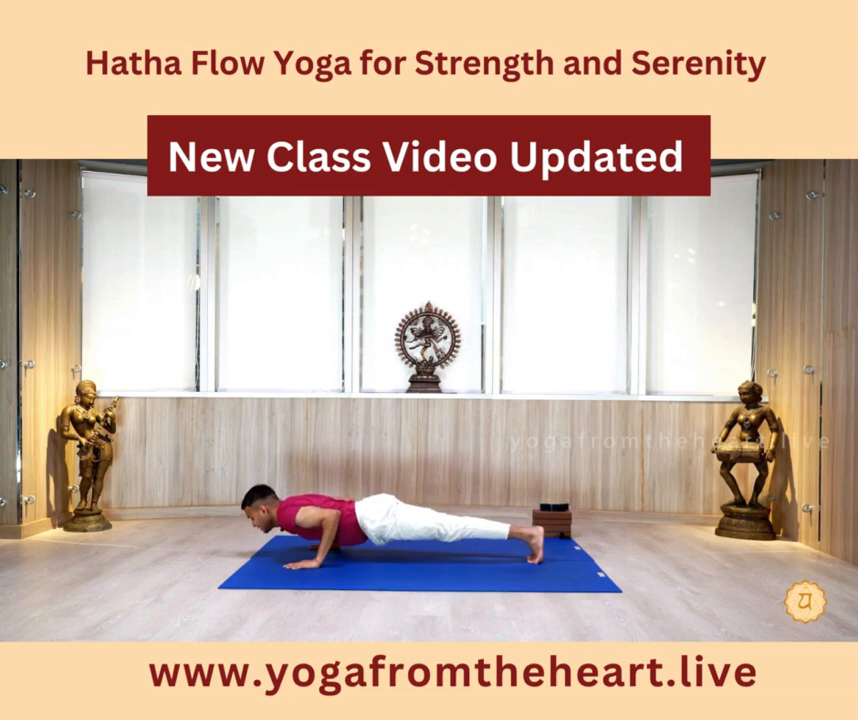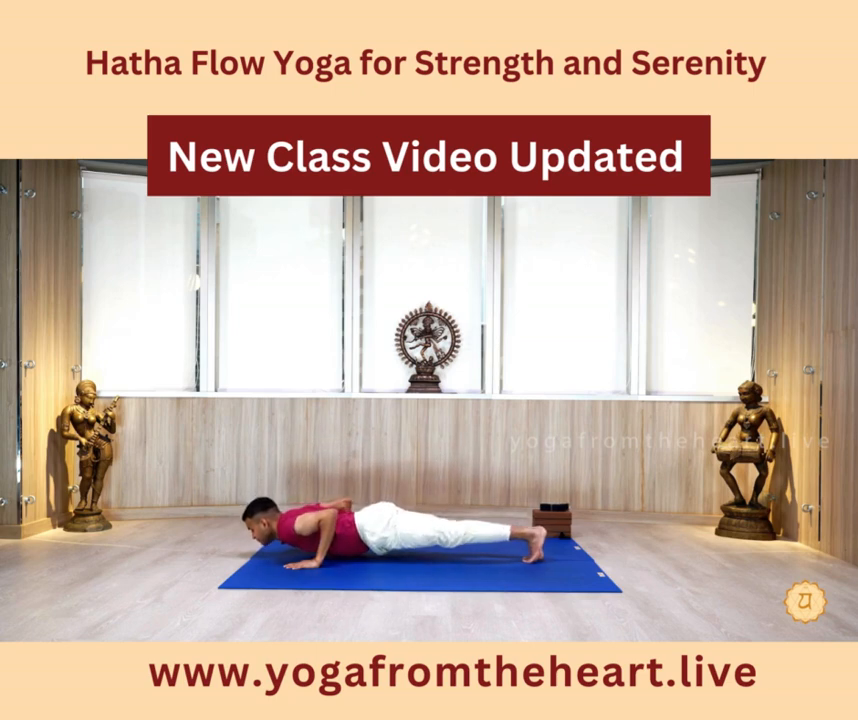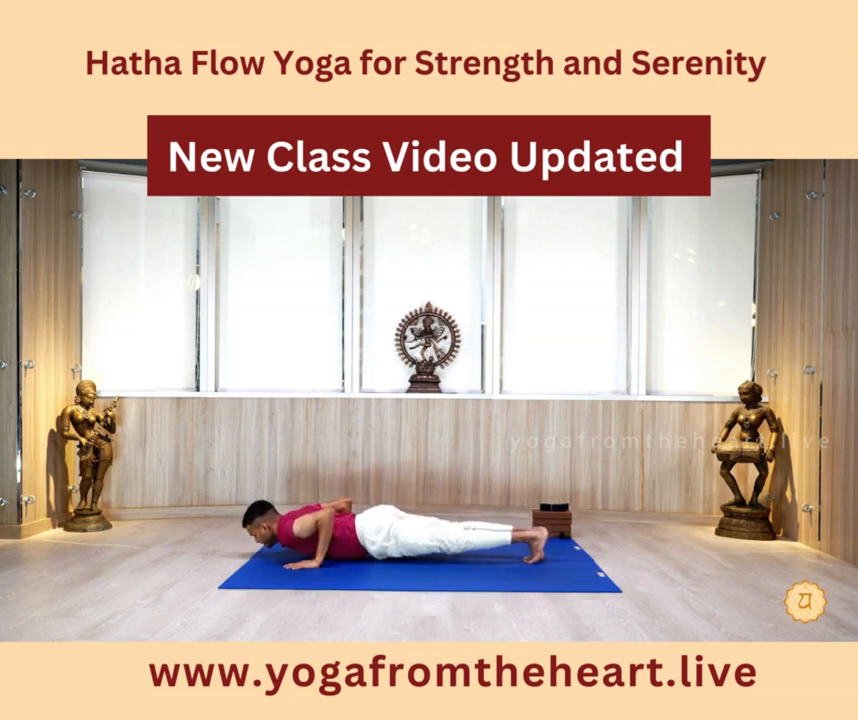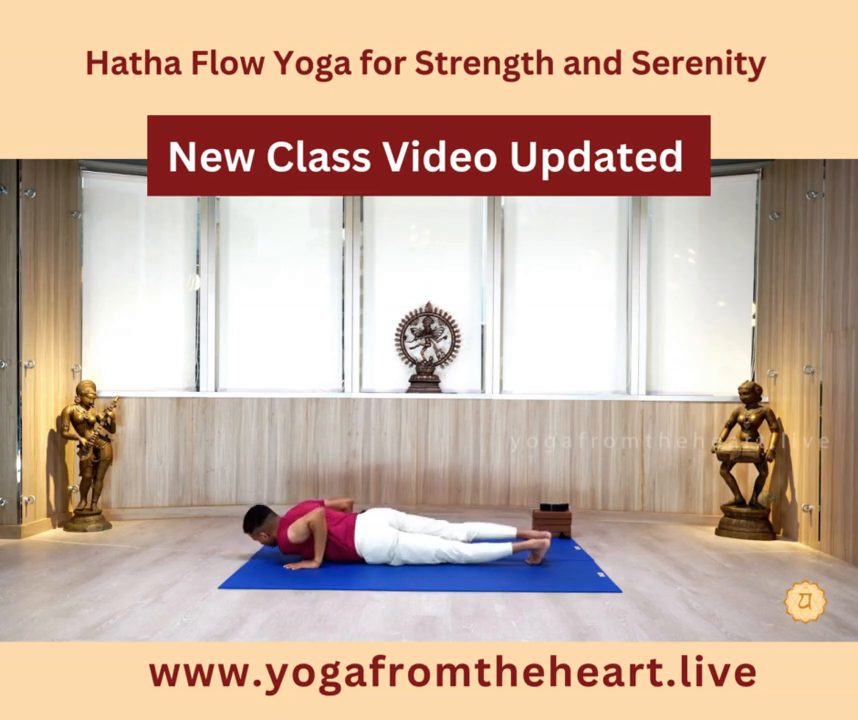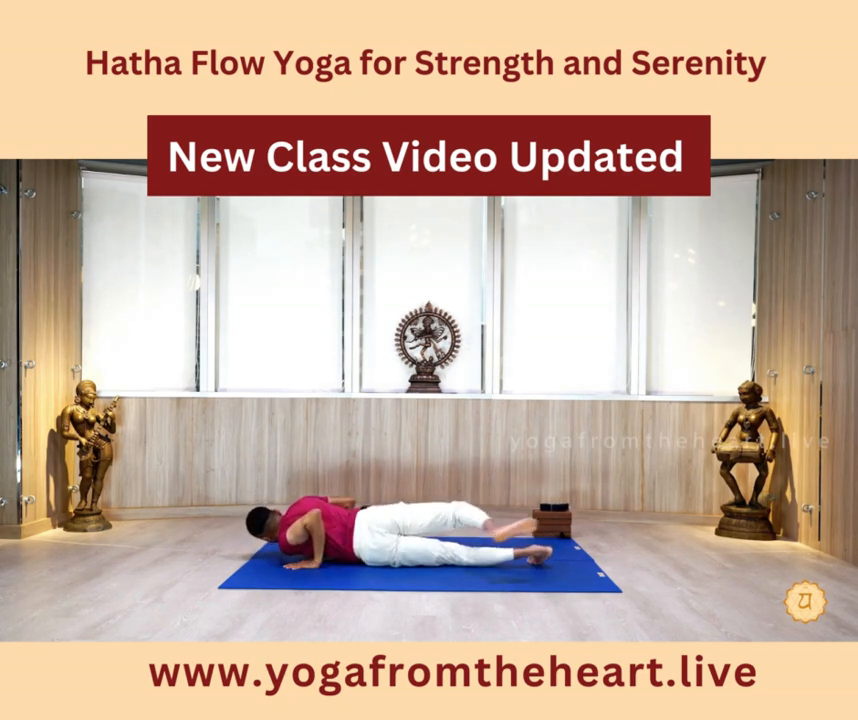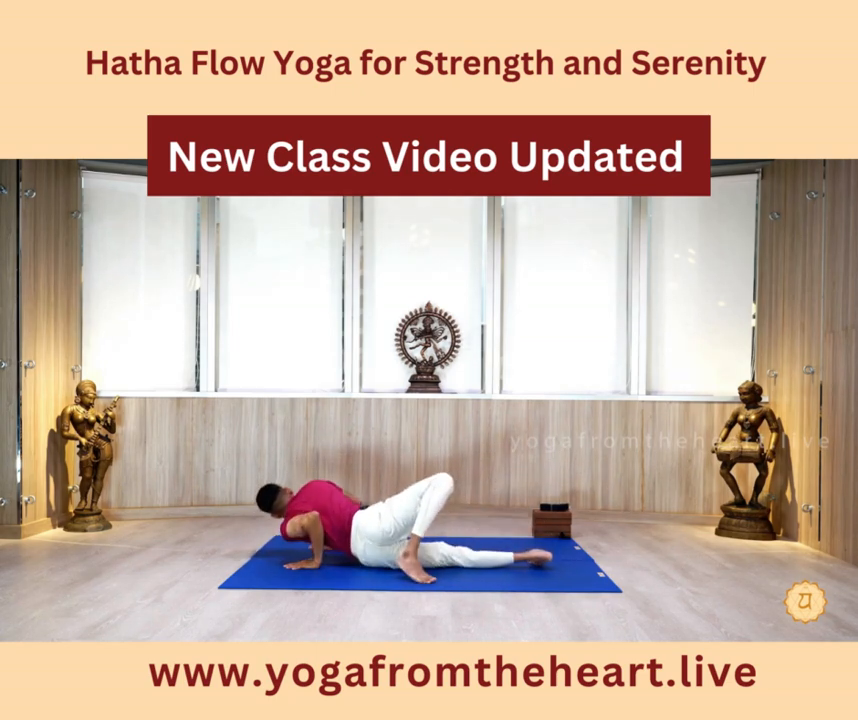
dt=0.7s
person 1, frame 1
left shoulder: (287, 515)
right shoulder: (294, 504)
left elbow: (332, 515)
left wrist: (318, 559)
right wrist: (334, 542)
left hip: (375, 518)
right hip: (376, 508)
left knee: (447, 529)
right knee: (449, 525)
left ankle: (528, 533)
right ankle: (527, 531)
person 1, frame 2
left shoulder: (287, 527)
right shoulder: (296, 517)
left elbow: (329, 515)
right elbow: (344, 503)
left wrist: (317, 559)
right wrist: (336, 541)
left hip: (376, 529)
right hip: (376, 517)
left knee: (449, 535)
right knee: (451, 530)
left ankle: (529, 533)
right ankle: (528, 529)
person 1, frame 3
left shoulder: (288, 531)
right shoulder: (297, 516)
left elbow: (327, 514)
right elbow: (345, 502)
left wrist: (317, 559)
left hip: (377, 534)
right hip: (377, 517)
left knee: (452, 542)
right knee: (456, 530)
left ankle: (530, 536)
right ankle: (529, 530)
person 1, frame 4
left shoulder: (286, 539)
right shoulder: (299, 510)
left elbow: (318, 516)
right elbow: (347, 502)
left wrist: (316, 560)
left hip: (375, 546)
right hip: (377, 517)
left knee: (454, 552)
right knee: (459, 533)
left ankle: (531, 545)
right ankle: (532, 534)
person 1, frame 5
left shoulder: (288, 540)
right shoulder: (302, 503)
left elbow: (313, 518)
right elbow: (348, 501)
left wrist: (316, 559)
left hip: (371, 549)
right hip: (375, 517)
left knee: (453, 554)
right knee: (457, 508)
left ankle: (524, 551)
right ankle: (490, 527)
person 1, frame 6
left shoulder: (289, 526)
right shoulder: (315, 485)
left elbow: (311, 520)
left wrist: (317, 559)
left hip: (367, 550)
right hip: (371, 524)
left knee: (451, 554)
